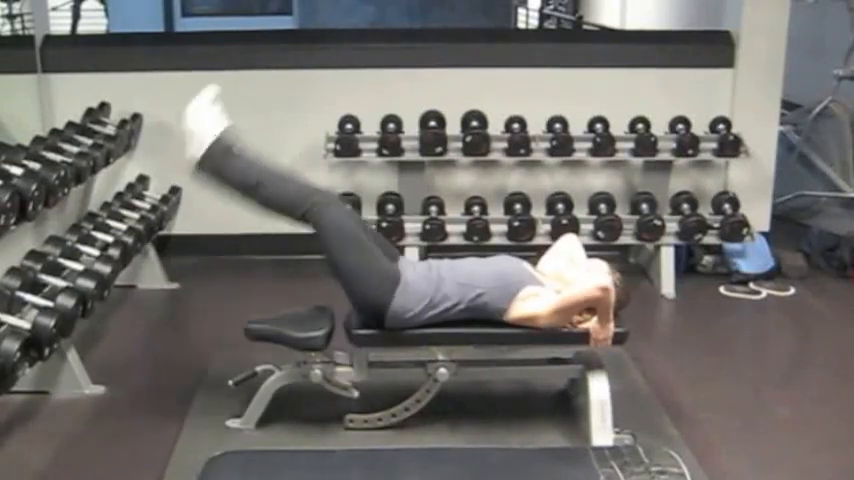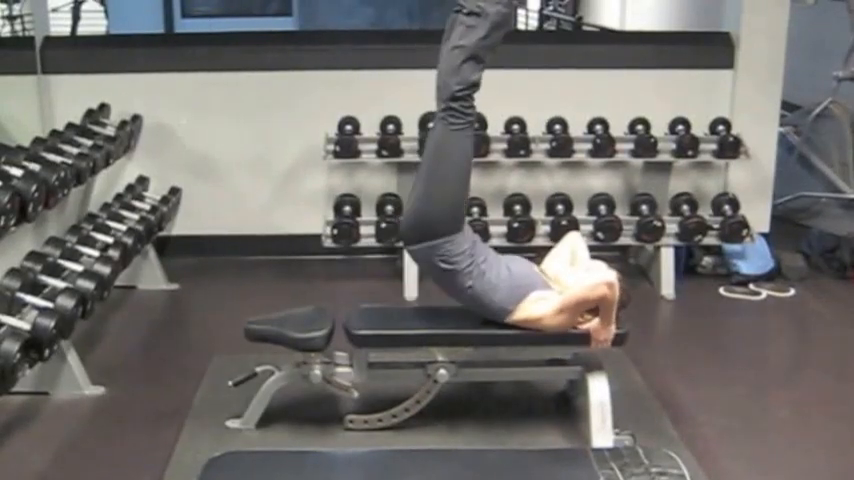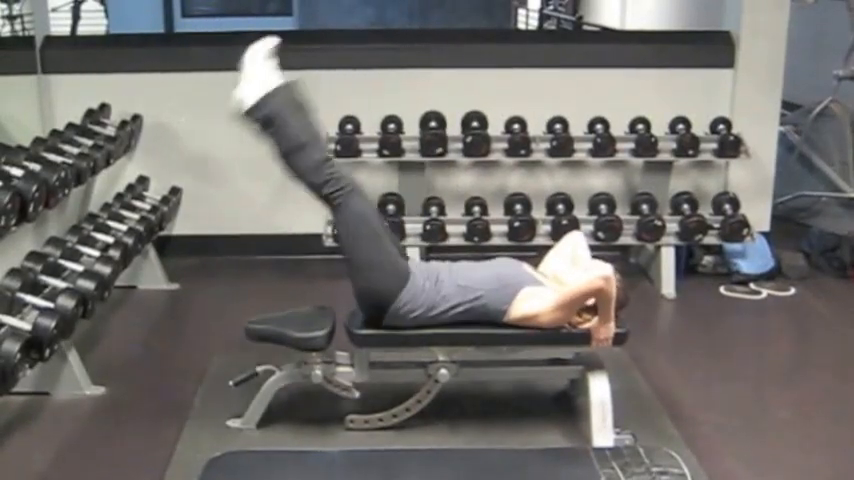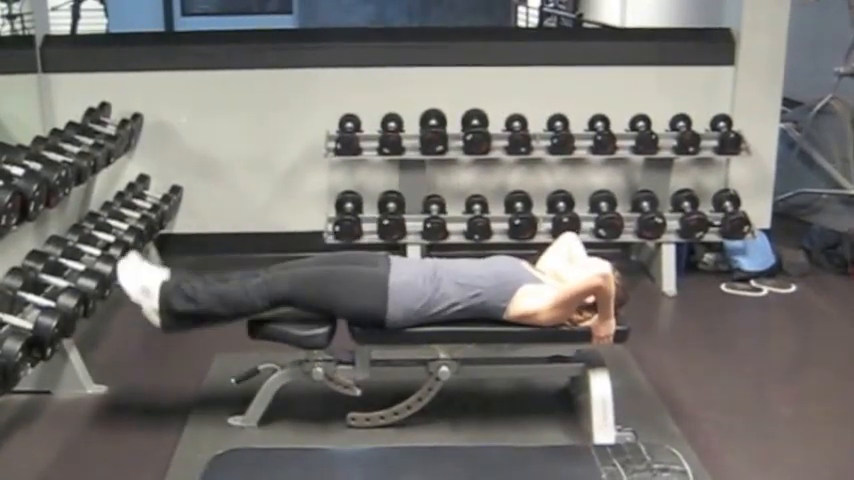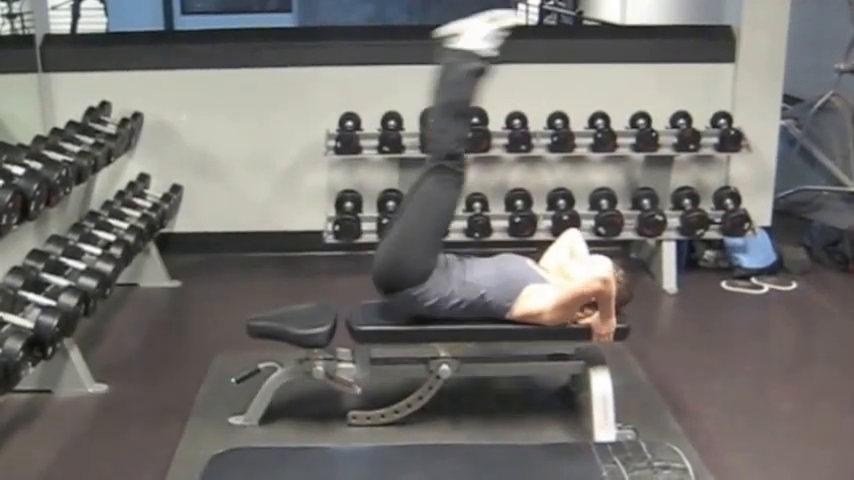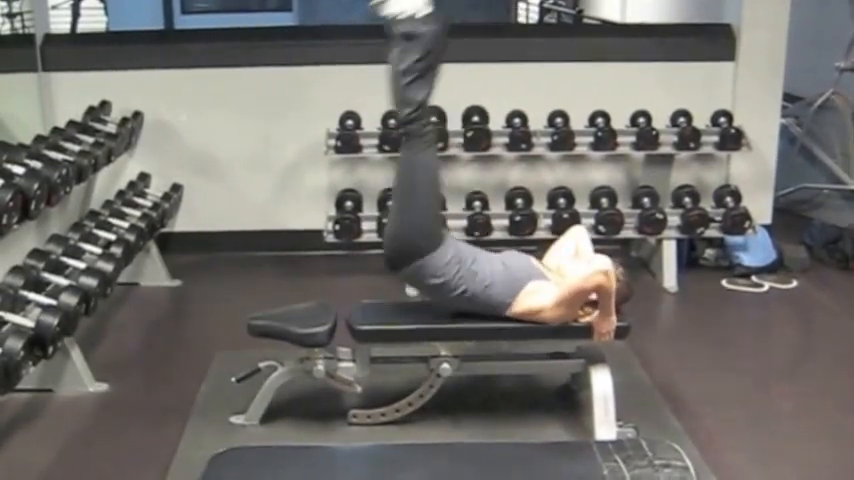
dt=0.7s
person 1, frame 1
left shoulder: (545, 306)
right shoulder: (541, 286)
left elbow: (601, 286)
right elbow: (571, 240)
left wrist: (603, 321)
left hip: (402, 297)
right hip: (407, 281)
left knee: (325, 207)
right knee: (331, 213)
left ankle: (215, 149)
right ankle: (217, 147)
person 1, frame 2
left shoulder: (552, 313)
right shoulder: (549, 284)
left elbow: (606, 284)
right elbow: (573, 237)
left hip: (436, 240)
right hip: (440, 242)
person 1, frame 3
left shoulder: (545, 310)
right shoulder: (554, 280)
left elbow: (595, 278)
right elbow: (575, 236)
left wrist: (603, 326)
left hip: (401, 300)
right hip: (413, 283)
left knee: (342, 193)
right knee: (345, 195)
left ankle: (264, 99)
person 1, frame 4
left shoulder: (545, 306)
right shoulder: (542, 279)
left elbow: (599, 274)
right elbow: (568, 238)
left wrist: (605, 320)
right wrist: (592, 266)
left hip: (398, 299)
right hip: (403, 272)
left knee: (281, 284)
right knee: (293, 270)
left ankle: (169, 300)
right ankle: (174, 295)
person 1, frame 5
left shoulder: (550, 307)
right shoulder: (548, 280)
left elbow: (599, 277)
right elbow: (572, 234)
left wrist: (605, 320)
left hip: (412, 279)
right hip: (425, 275)
left knee: (446, 167)
person 1, frame 6
left shoulder: (551, 304)
right shoulder: (547, 278)
left elbow: (601, 273)
right elbow: (576, 232)
left wrist: (605, 318)
left hip: (421, 256)
right hip: (430, 257)
left knee: (417, 132)
